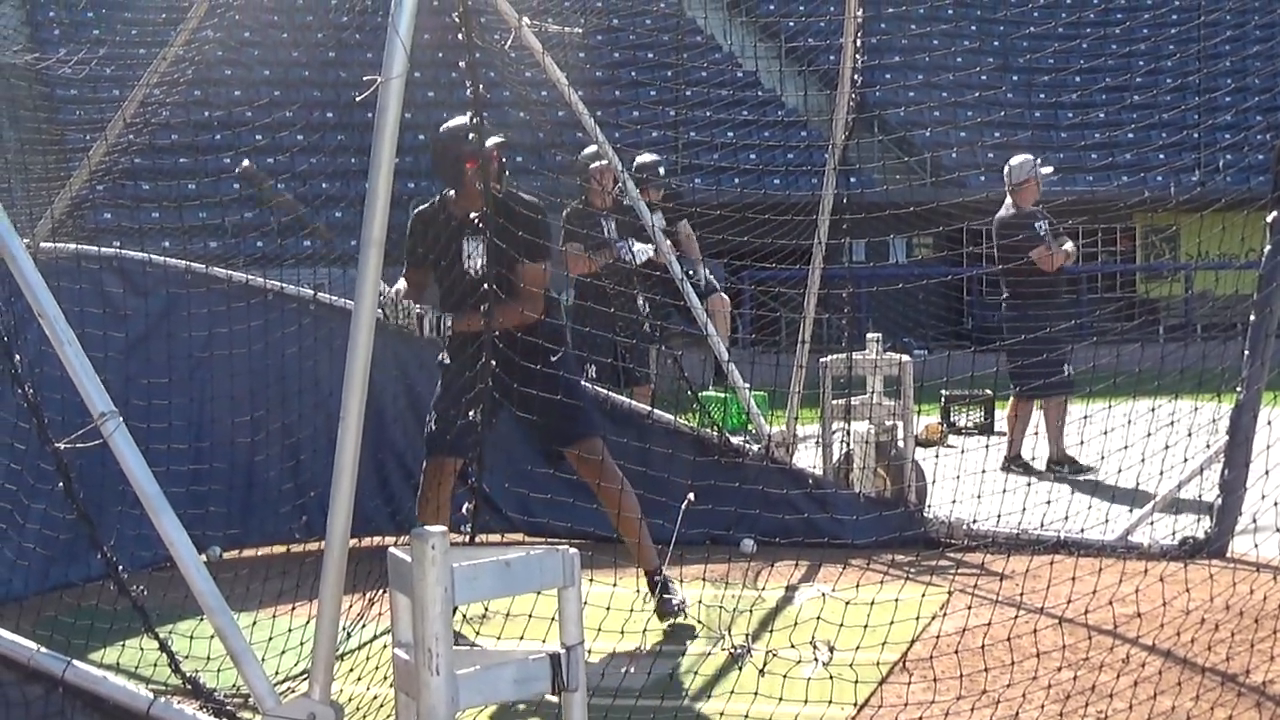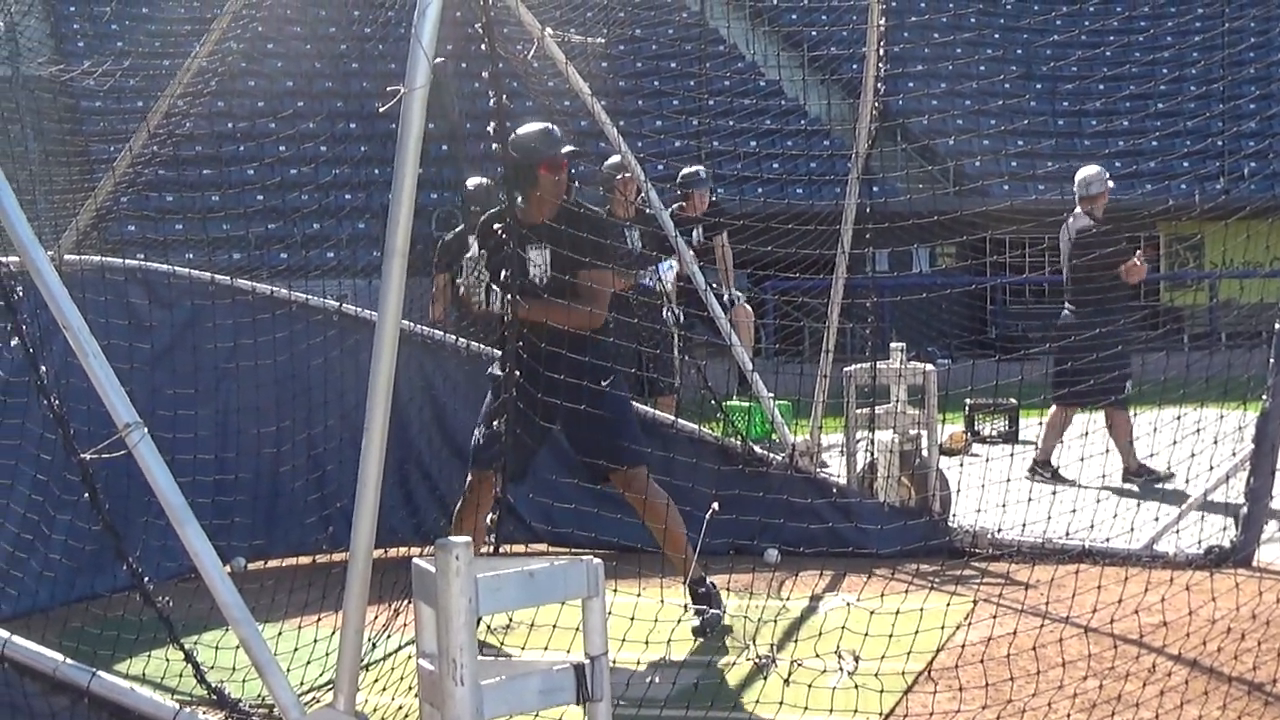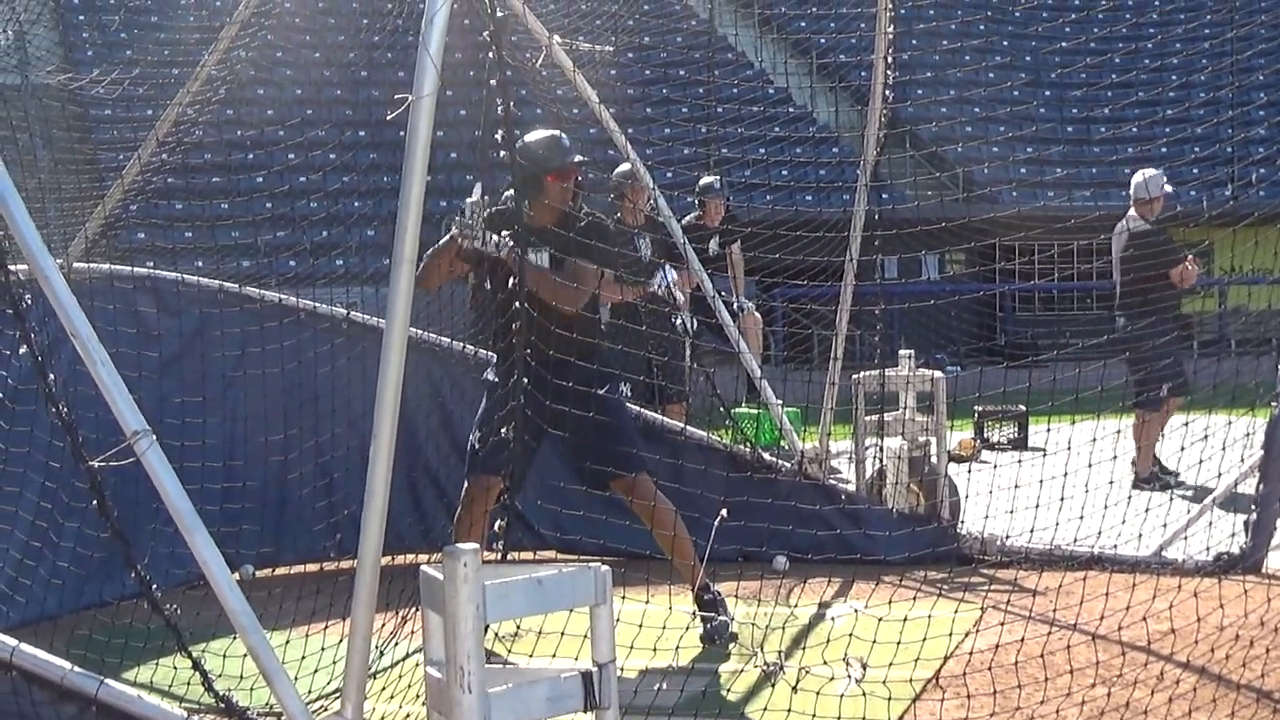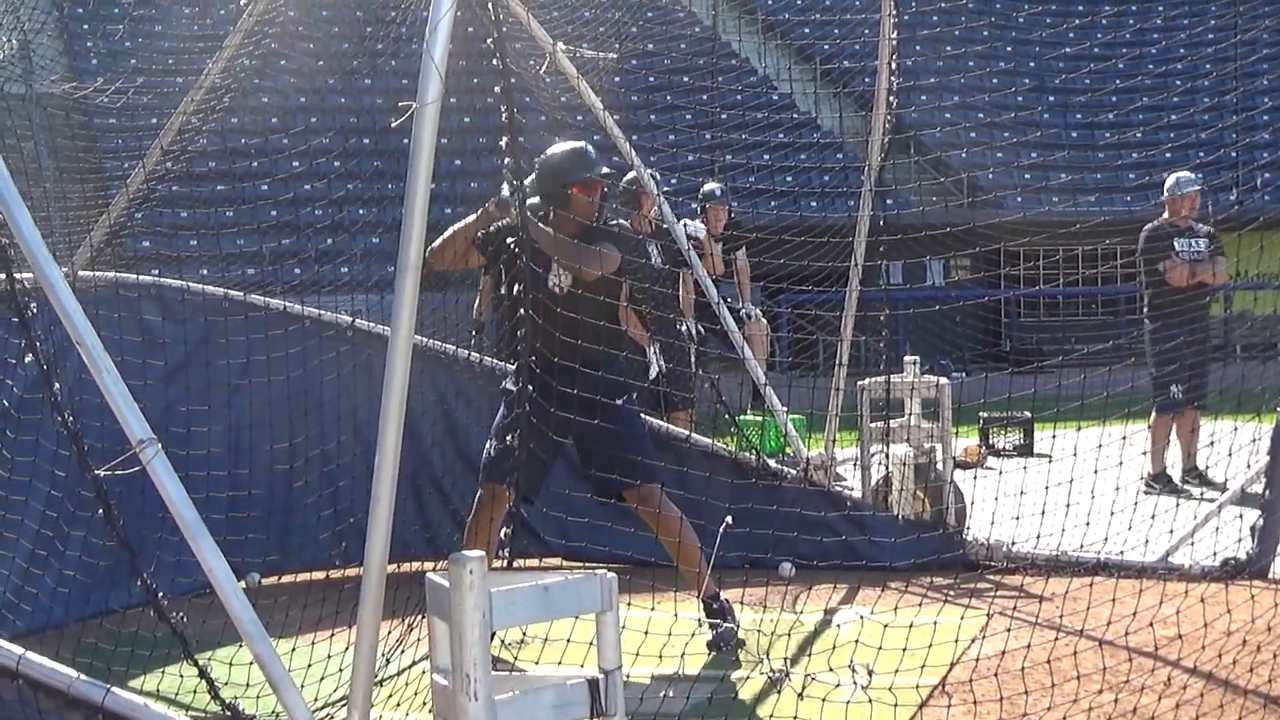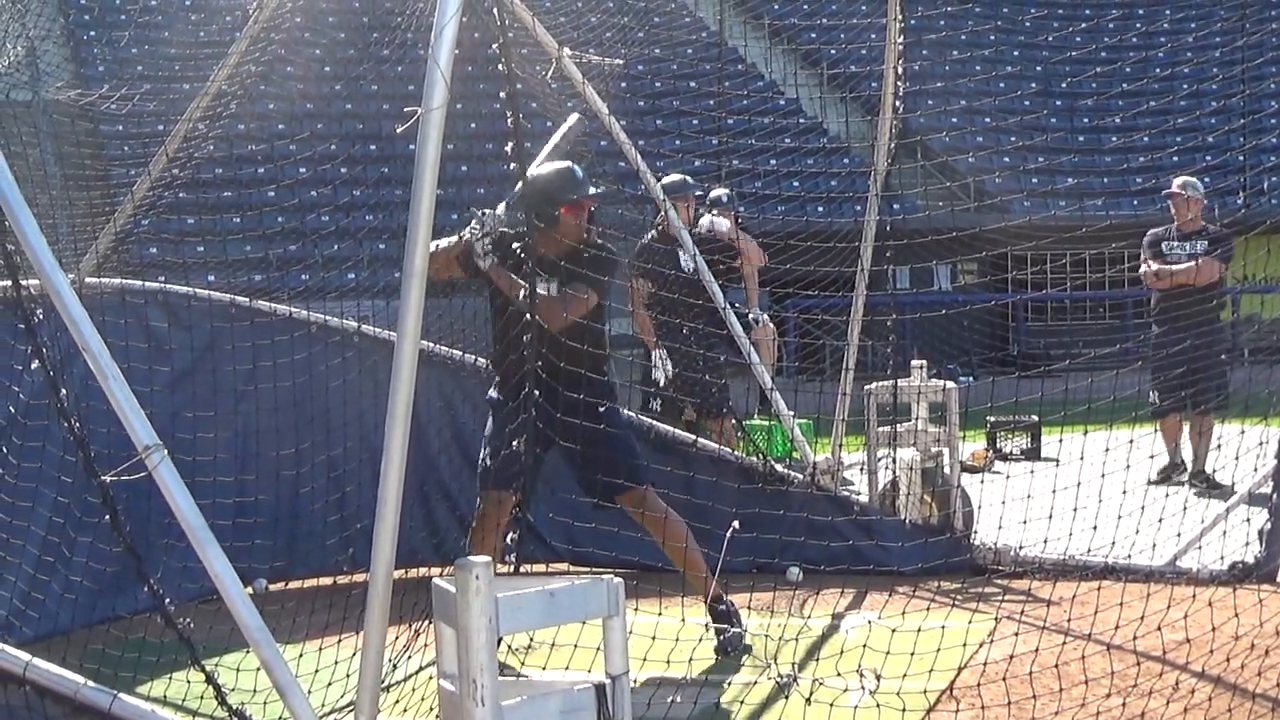
dt=0.5s
person 1, frame 1
left shoulder: (524, 213)
right shoulder: (427, 222)
left elbow: (530, 303)
right elbow: (415, 286)
left wrist: (446, 321)
right wrist: (398, 298)
left hip: (535, 350)
right hip: (469, 356)
left knee: (592, 457)
right knee: (438, 467)
left ankle: (655, 571)
person 1, frame 2
left shoulder: (587, 226)
right shoulder: (494, 227)
left elbow: (593, 313)
left wrist: (514, 304)
left hip: (584, 370)
right hip: (520, 371)
left knee: (634, 480)
right knee: (481, 481)
left ankle: (701, 587)
person 1, frame 3
left shoulder: (589, 228)
right shoulder: (497, 224)
left elbow: (570, 298)
right elbow: (426, 279)
left wrist: (504, 250)
right wrist: (460, 235)
left hip: (581, 376)
right hip: (516, 377)
left knee: (636, 484)
right knee: (479, 487)
left ankle: (705, 594)
person 1, frame 4
left shoulder: (610, 238)
right shoulder: (513, 236)
left elbow: (586, 265)
right elbow: (438, 259)
left wrist: (526, 225)
right wrist: (489, 215)
left hip: (597, 386)
right hip: (534, 385)
left knee: (648, 495)
right knee: (492, 496)
left ankle: (714, 602)
person 1, frame 5
left shoulder: (598, 259)
right shoulder: (507, 247)
left elbow: (552, 315)
right elbow: (426, 264)
left wrist: (490, 266)
right wrist: (471, 240)
left hip: (583, 394)
right hip: (518, 395)
left knee: (640, 497)
right knee: (494, 502)
left ankle: (718, 601)
person 2, frame 1
left shoulder: (1038, 216)
right shoulder: (1012, 220)
left elbow: (1070, 252)
right elbow: (1048, 260)
left wrist: (1056, 252)
right wrist: (1059, 253)
left hip: (1043, 312)
right hip: (1030, 313)
left knee: (1028, 388)
right knee: (1056, 386)
left ankle: (1013, 456)
right ankle: (1058, 458)
person 2, frame 2
left shoulder: (1072, 225)
right shoulder: (1099, 231)
right elbow: (1133, 274)
left wrist: (1133, 263)
right wrist: (1135, 264)
left hip: (1077, 320)
right hip: (1101, 323)
left knee: (1068, 396)
right knee: (1115, 397)
left ankle: (1042, 461)
right ankle: (1132, 467)
person 2, frame 3
left shoulder: (1125, 229)
right shoulder: (1150, 234)
left elbow: (1176, 270)
right elbow: (1184, 277)
left wrist: (1184, 267)
right wrist: (1188, 268)
left hip: (1153, 325)
right hip: (1148, 326)
left knee: (1172, 392)
right knee: (1149, 401)
left ankle: (1147, 457)
right ankle: (1144, 474)
person 2, frame 4
left shoulder: (1206, 234)
right shoulder: (1154, 234)
left elbow: (1220, 273)
right elbow: (1174, 276)
left wrist: (1187, 270)
right wrist: (1201, 271)
left hip: (1196, 326)
right hip: (1165, 327)
left knee: (1192, 403)
right knee: (1168, 402)
left ankle: (1190, 468)
right ankle: (1156, 473)
person 2, frame 5
left shoulder: (1218, 238)
right shoulder: (1156, 237)
left elbow: (1207, 272)
right elbow: (1149, 276)
left wrist: (1165, 271)
right wrist: (1189, 272)
left hip: (1206, 330)
right hip: (1166, 331)
left knee: (1204, 404)
right knee: (1168, 405)
left ankle: (1199, 471)
right ankle: (1175, 461)
person 3, frame 1
left shoulder: (627, 210)
right shoulder: (574, 215)
left elbow: (639, 254)
right elbow: (575, 265)
right wrist: (614, 251)
left hip: (630, 308)
right hip: (592, 311)
left knee: (642, 385)
person 3, frame 2
left shoulder: (651, 220)
left elbow: (667, 265)
left wrist: (671, 303)
right wrist: (636, 279)
left hip: (655, 316)
right hip: (619, 319)
left knee: (667, 393)
person 3, frame 3
left shoulder: (662, 228)
left elbow: (681, 270)
left wrist: (682, 311)
left hip: (666, 326)
right hip: (629, 329)
left knee: (676, 402)
person 3, frame 4
left shoulder: (666, 236)
left elbow: (685, 276)
right elbow: (620, 304)
right wrist: (647, 342)
left hip: (672, 334)
right hip: (637, 340)
left knee: (682, 409)
person 3, frame 5
left shoulder: (705, 241)
right shoulder: (651, 246)
right elbow: (637, 303)
left wrist: (730, 233)
right wrist: (655, 348)
left hip: (706, 343)
right hip: (667, 345)
left knee: (722, 418)
person 4, frame 1
left shoulder: (669, 199)
left elbow: (685, 234)
left wrist: (700, 267)
right hip: (648, 278)
left knee: (720, 300)
left ankle: (722, 371)
person 4, frame 2
left shoulder: (713, 211)
right shoulder: (672, 219)
left elbow: (722, 250)
left wrist: (729, 289)
right hip: (678, 288)
left knee: (743, 311)
left ankle: (746, 380)
person 4, frame 3
left shoulder: (728, 225)
right shoulder: (688, 228)
left elbow: (735, 260)
left wrist: (740, 298)
left hip: (719, 293)
right hip: (693, 296)
left knee: (752, 319)
person 4, frame 4
left shoulder: (733, 233)
right shoulder: (691, 236)
left elbow: (742, 268)
left wrist: (746, 304)
left hip: (724, 300)
right hip: (698, 302)
left knee: (758, 326)
left ankle: (760, 391)
person 4, frame 5
left shoulder: (741, 237)
left elbow: (750, 272)
left wrist: (754, 309)
left hip: (734, 306)
left knee: (765, 329)
left ankle: (766, 396)
